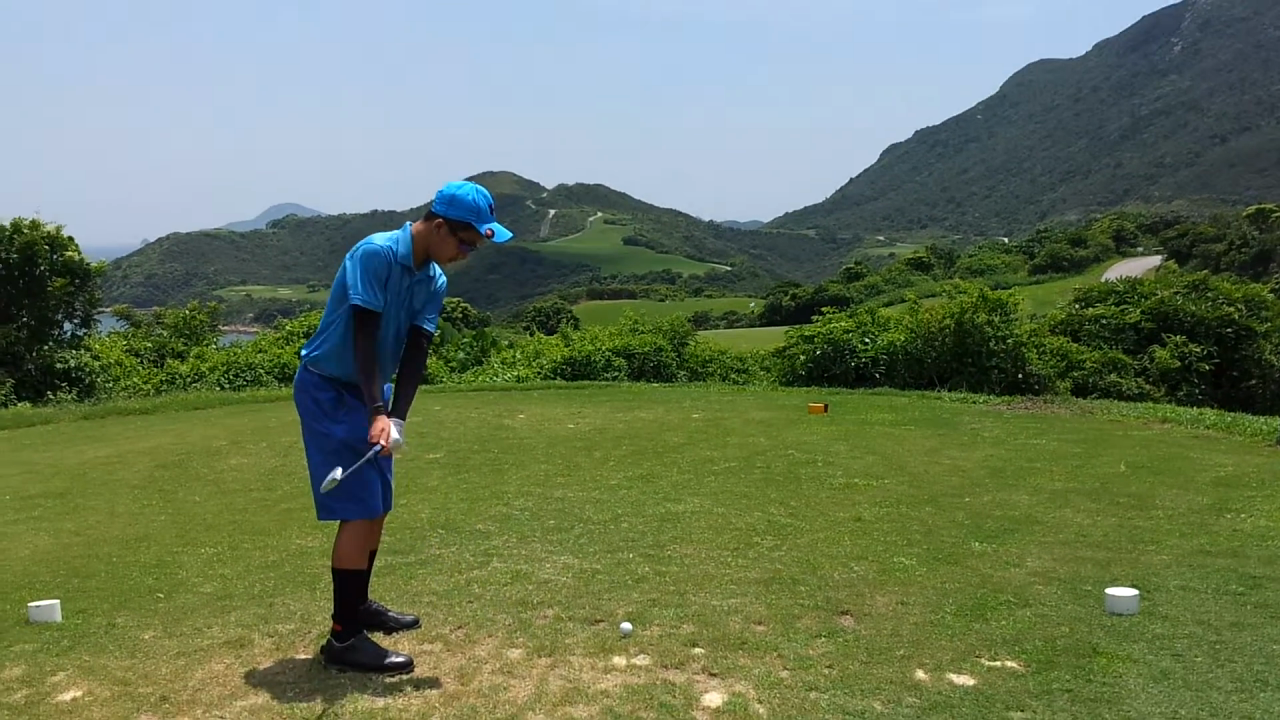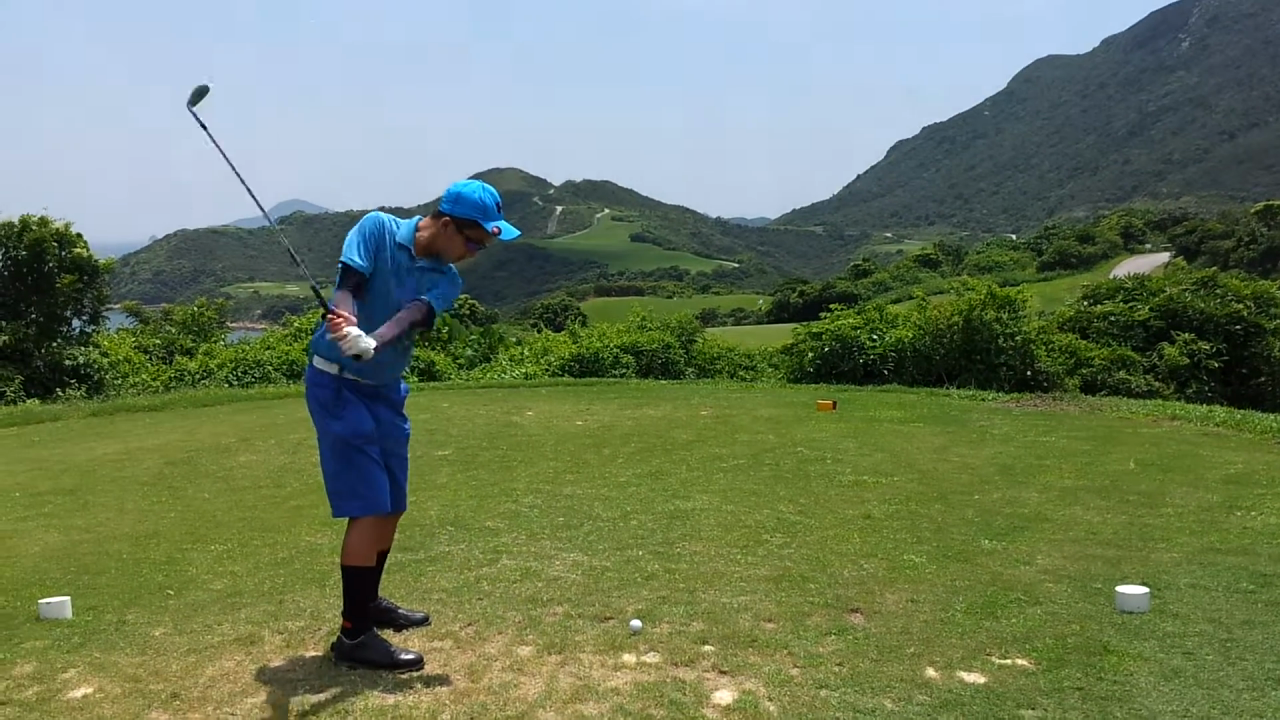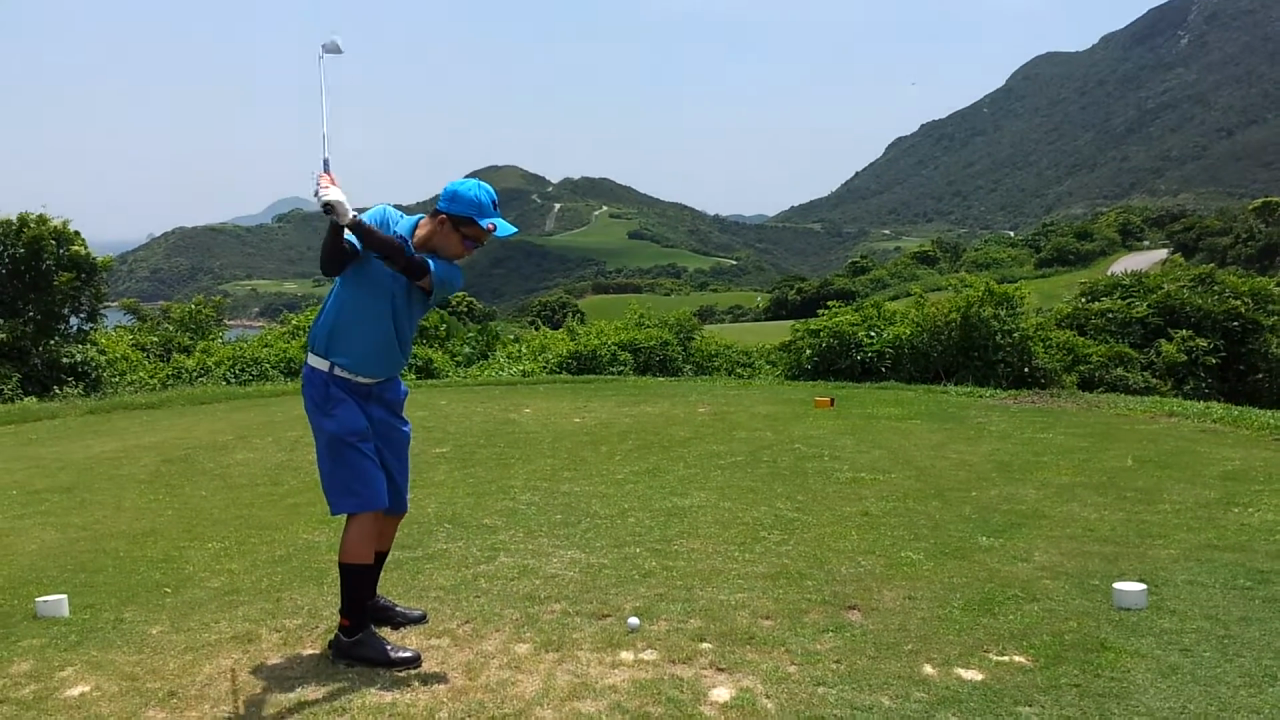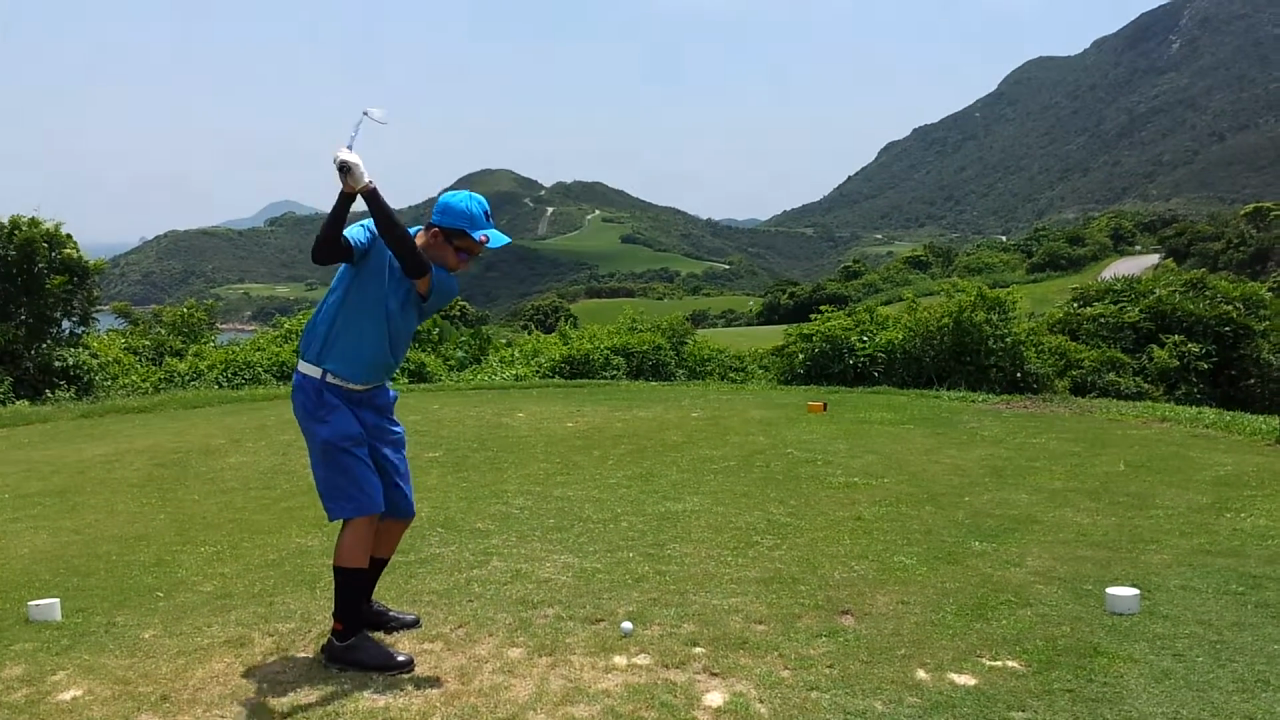
dt=0.2s
person 1, frame 1
left shoulder: (433, 284)
right shoulder: (374, 252)
left elbow: (416, 353)
right elbow: (363, 336)
left wrist: (395, 416)
right wrist: (374, 416)
left hip: (372, 395)
right hip: (329, 391)
left knee: (375, 507)
right knee: (358, 509)
left ankle: (357, 606)
right ankle: (343, 636)
person 1, frame 2
left shoulder: (446, 281)
right shoulder: (377, 228)
left elbow: (411, 320)
right elbow: (348, 292)
left wrist: (370, 344)
right wrist: (345, 318)
left hip: (385, 389)
right hip: (338, 386)
left knee: (391, 506)
right knee: (368, 507)
left ankle: (367, 603)
right ankle: (354, 634)
person 1, frame 3
left shoulder: (446, 273)
right shoulder: (383, 221)
left elbow: (411, 265)
right elbow: (332, 264)
left wrist: (352, 217)
right wrist: (340, 216)
left hip: (383, 390)
right hip: (333, 385)
left knee: (391, 507)
right knee: (368, 507)
left ankle: (365, 602)
right ankle: (351, 634)
person 1, frame 4
left shoulder: (441, 284)
right shoulder: (373, 231)
left elbow: (415, 268)
right elbow: (323, 255)
left wrist: (370, 189)
right wrist: (348, 194)
left hip: (373, 398)
right hip: (324, 393)
left knee: (397, 513)
right knee: (363, 509)
left ankle: (359, 603)
right ankle: (345, 637)
